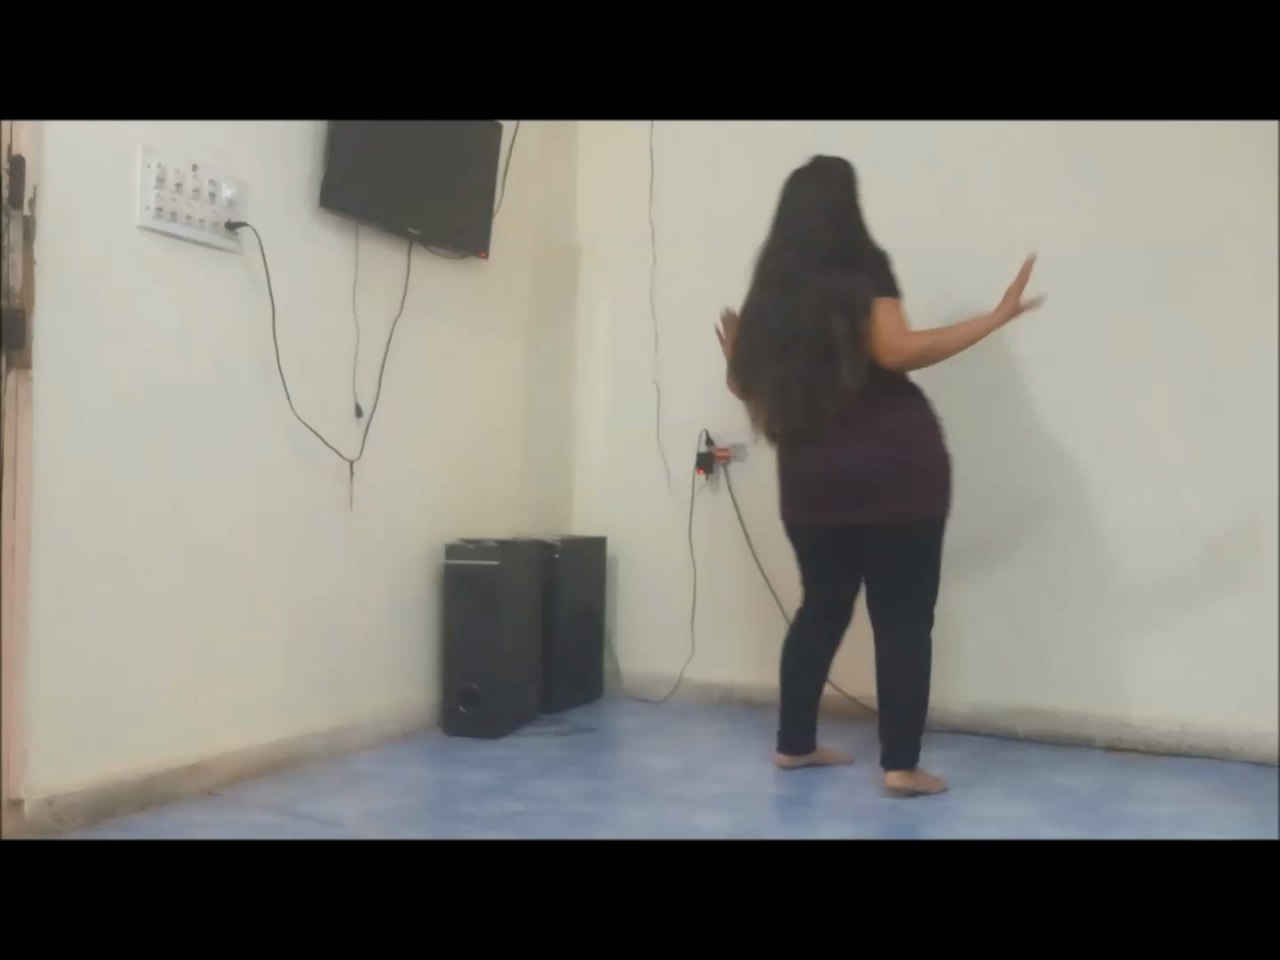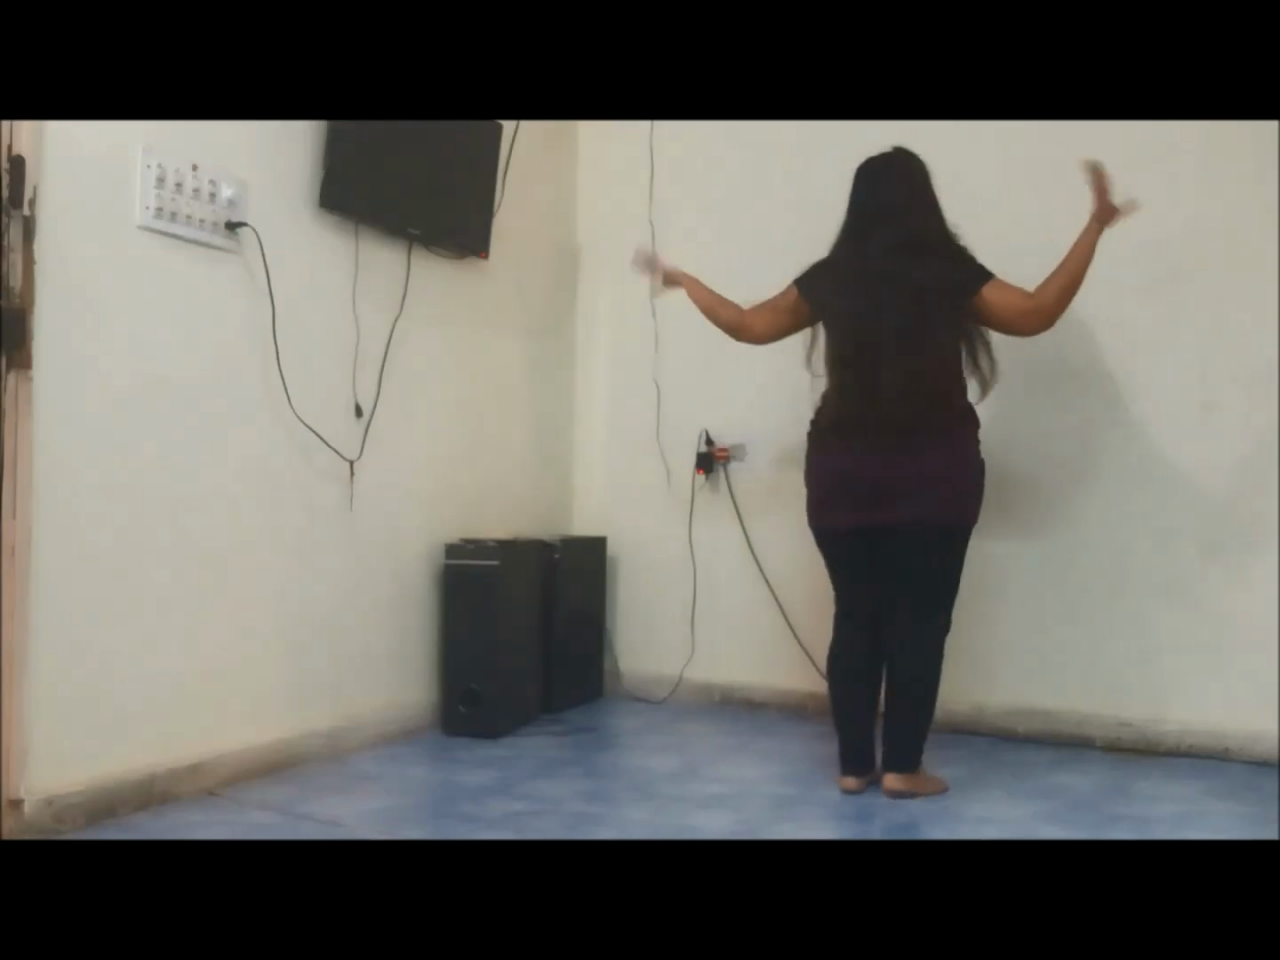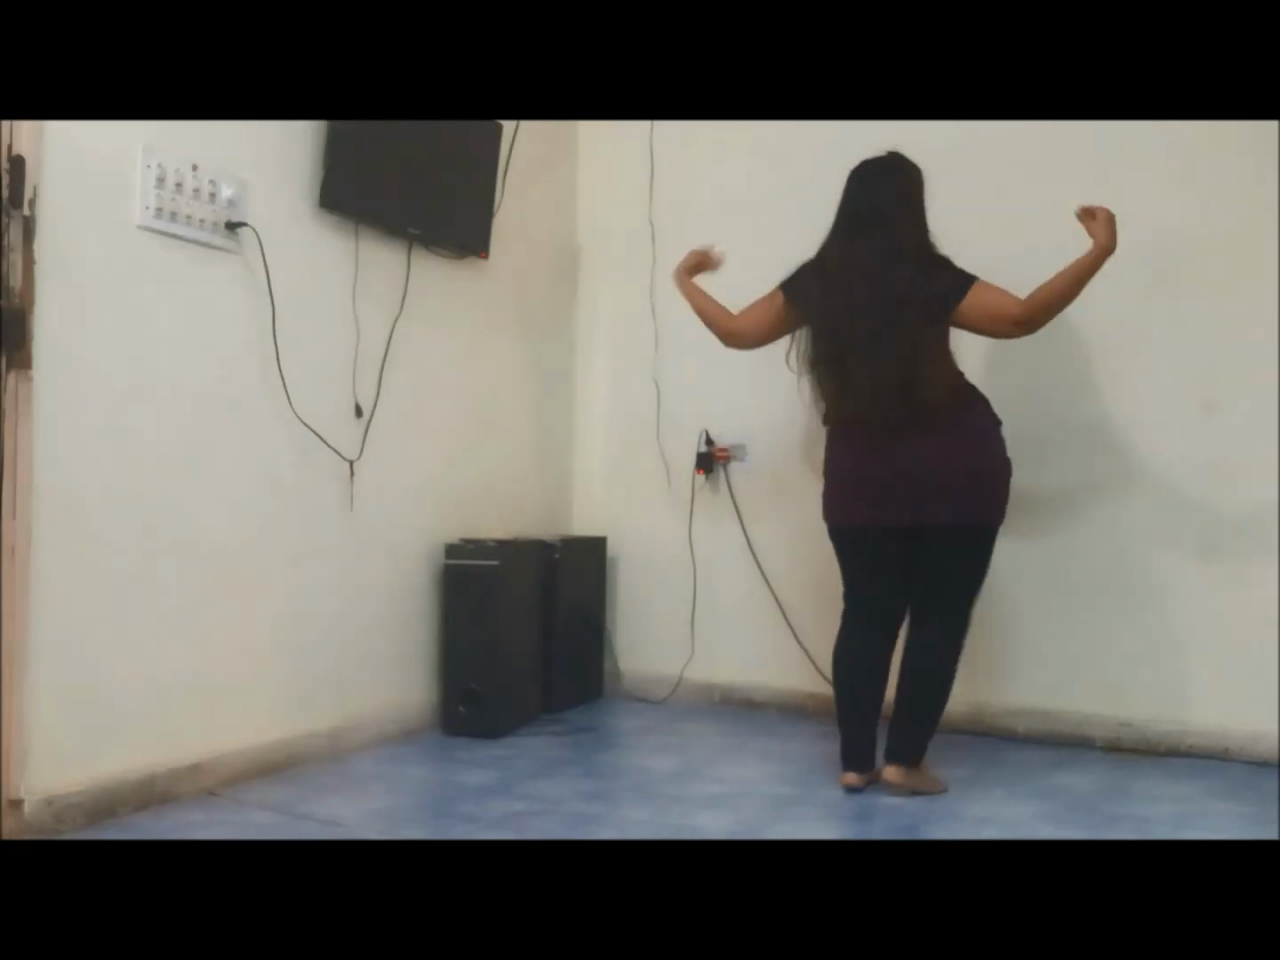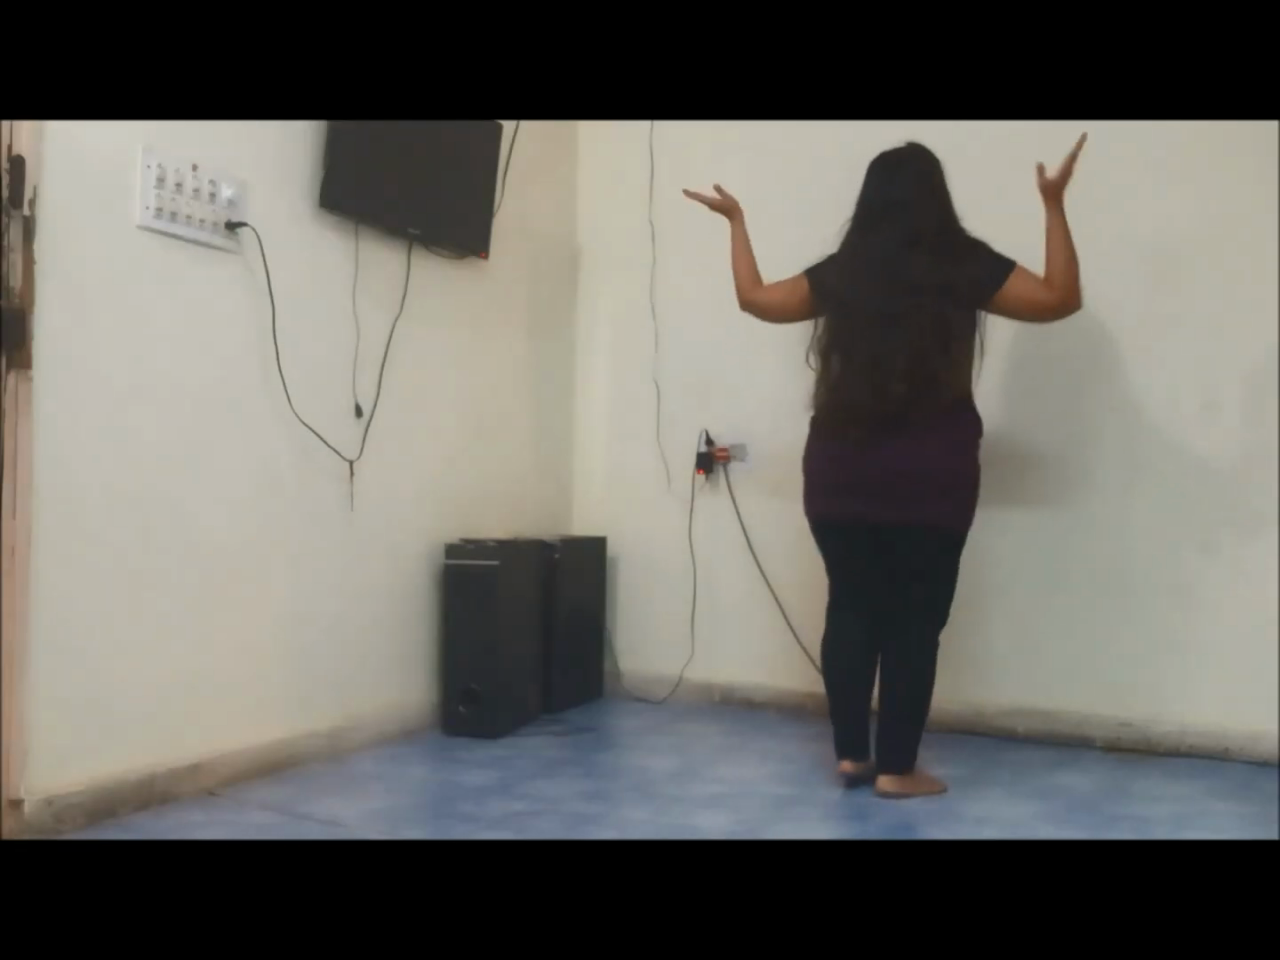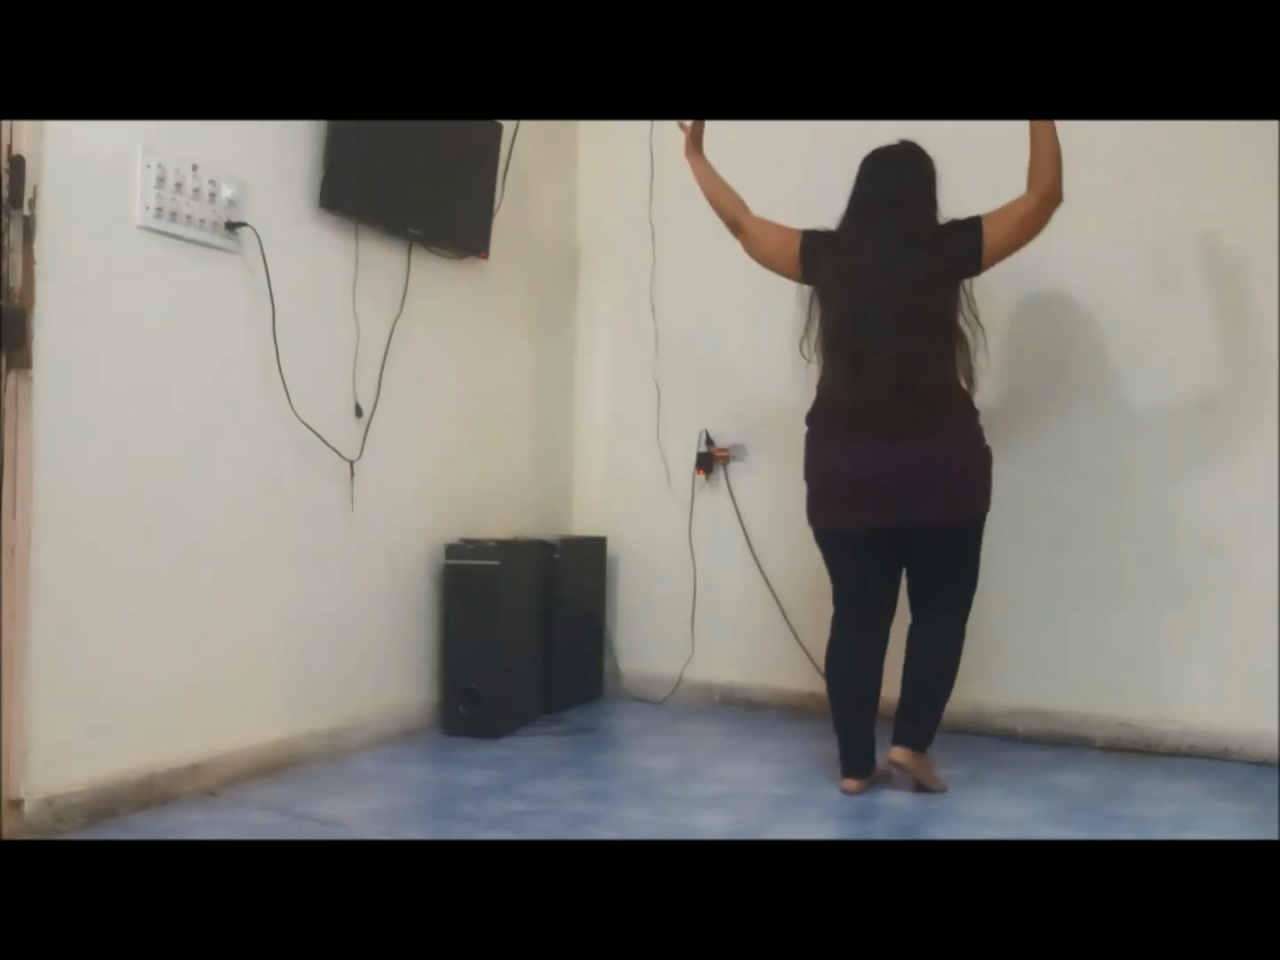
dt=0.5s
person 1, frame 1
left shoulder: (771, 288)
right shoulder: (862, 270)
left elbow: (745, 383)
right elbow: (897, 351)
left wrist: (732, 344)
right wrist: (997, 316)
left hip: (810, 470)
right hip: (892, 463)
left knee: (822, 606)
right knee: (903, 614)
left ankle: (794, 742)
right ankle: (901, 763)
person 1, frame 2
left shoulder: (833, 278)
right shoulder: (948, 273)
left elbow: (747, 325)
right elbow: (1035, 314)
left wrist: (682, 279)
right wrist: (1093, 228)
left hip: (842, 471)
right hip: (932, 473)
left knee: (856, 617)
right knee: (919, 620)
left ankle: (854, 764)
right ankle: (902, 767)
person 1, frame 3
left shoulder: (817, 283)
right shoulder: (928, 277)
left elbow: (734, 330)
right elbow: (1020, 317)
left wrist: (685, 281)
right wrist: (1098, 253)
left hip: (860, 474)
right hip: (956, 471)
left knee: (866, 614)
right knee: (940, 615)
left ankle: (855, 761)
right ankle: (904, 759)
person 1, frame 4
left shoulder: (843, 273)
right shoulder: (963, 266)
left elbow: (755, 298)
right elbow: (1060, 299)
left wrist: (735, 222)
right wrist: (1054, 206)
left hip: (841, 466)
right hip: (930, 472)
left knee: (851, 606)
right knee: (916, 617)
left ankle: (851, 750)
right ankle: (896, 766)
person 1, frame 5
left shoulder: (828, 258)
right shoulder: (946, 254)
left elbow: (740, 220)
right elbow: (1044, 195)
left wrist: (696, 152)
right wrist: (1041, 129)
left hip: (845, 468)
right hip: (941, 466)
left knee: (857, 617)
right knee: (940, 611)
left ankle: (855, 764)
right ankle: (910, 744)
